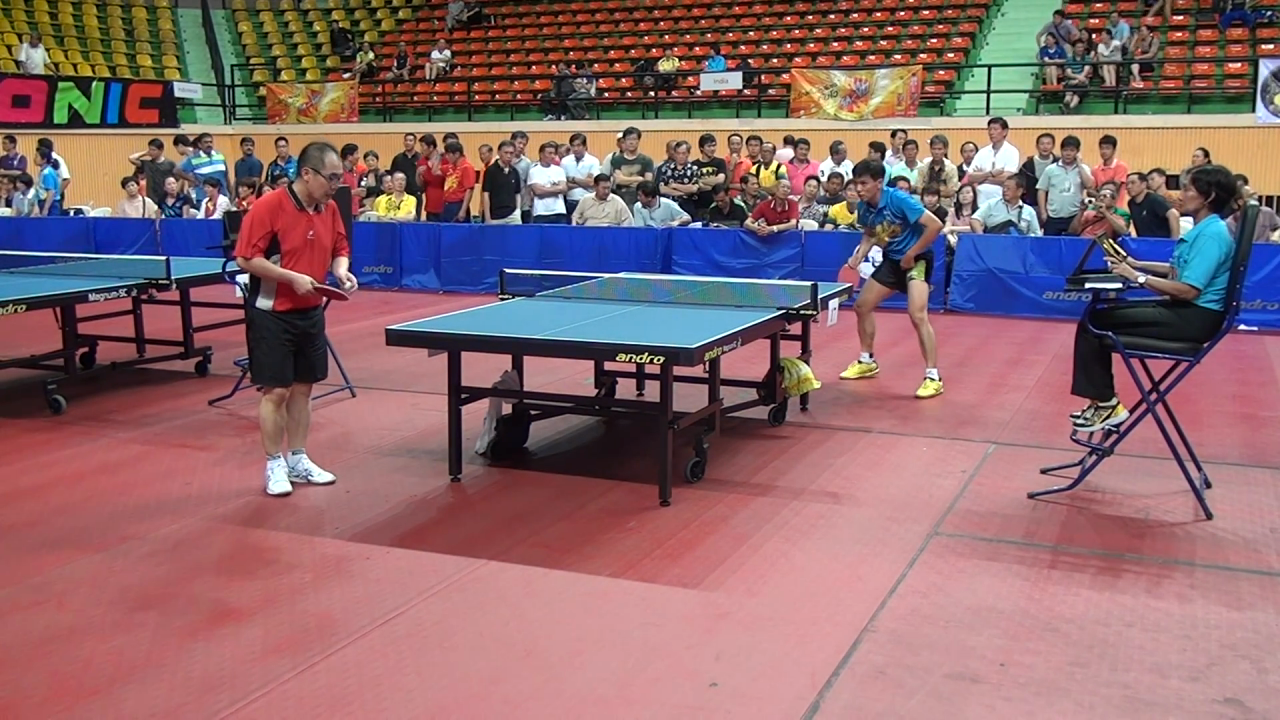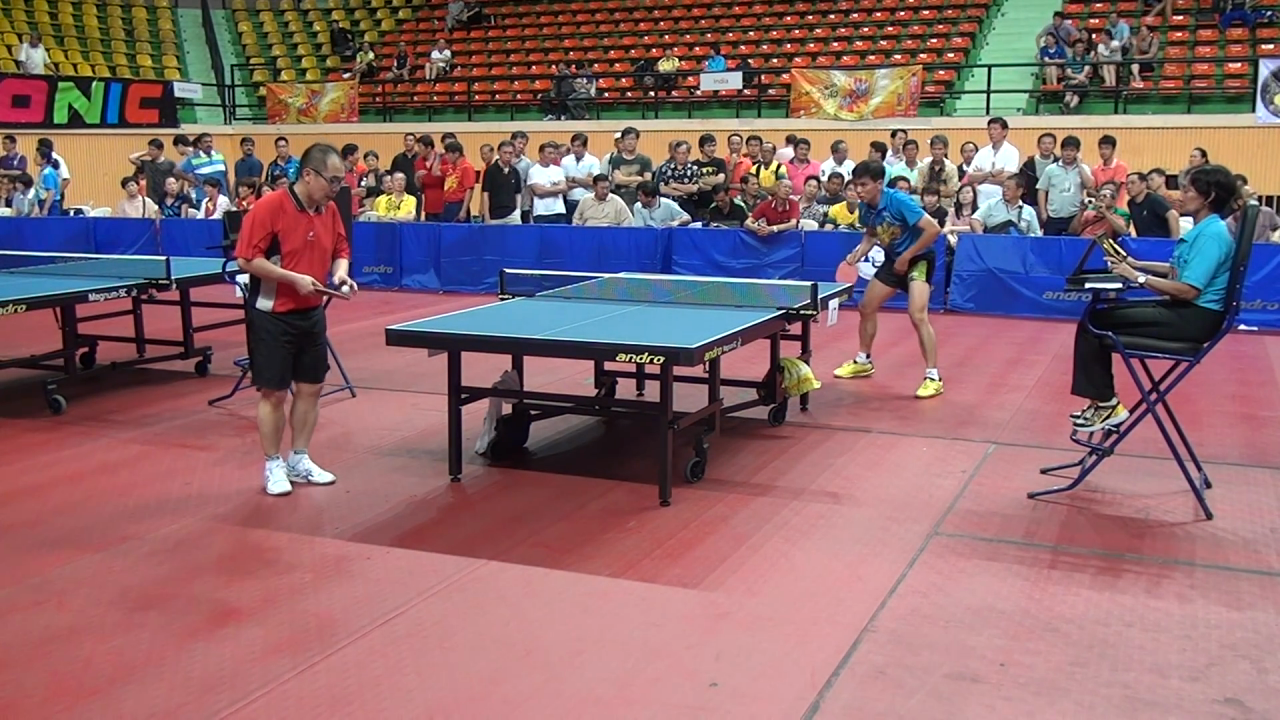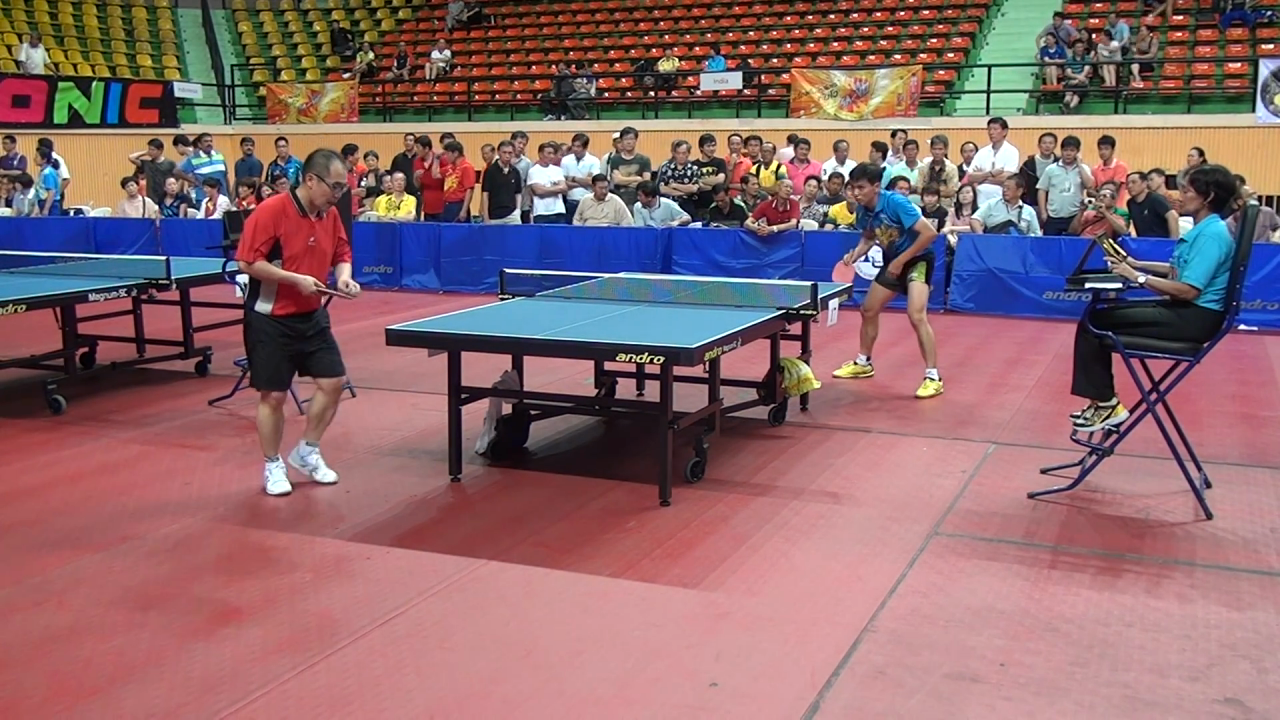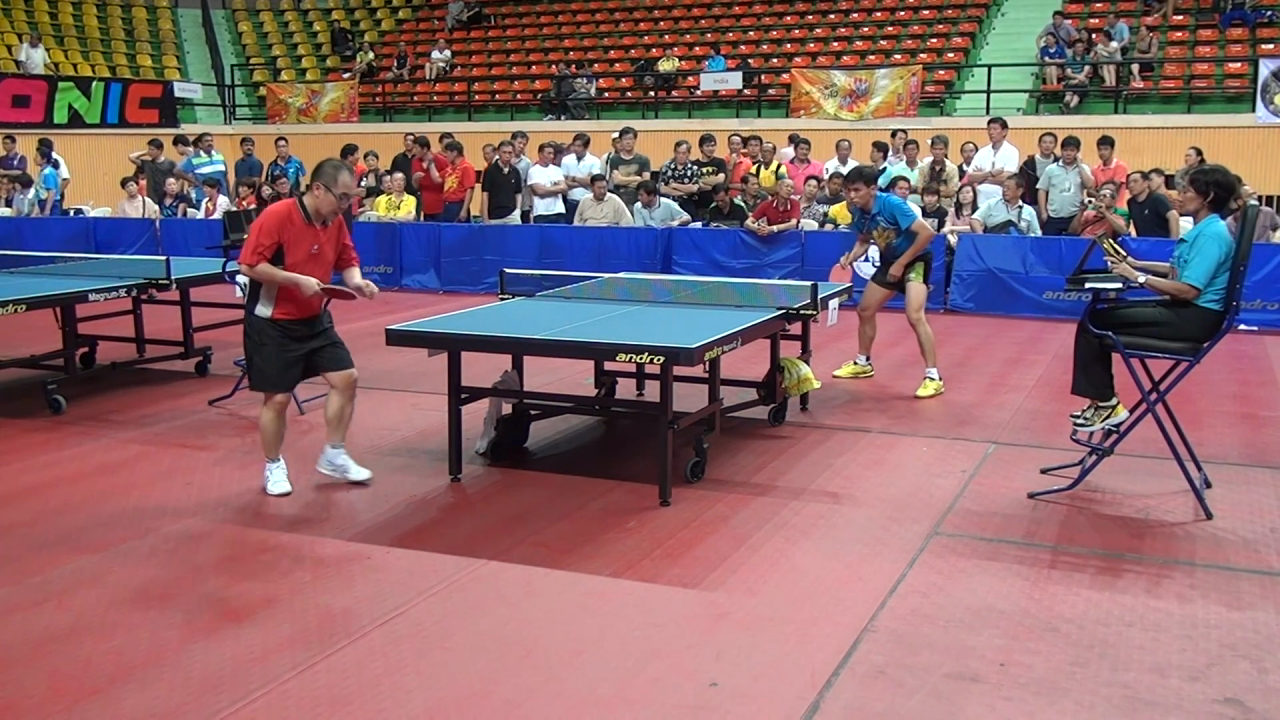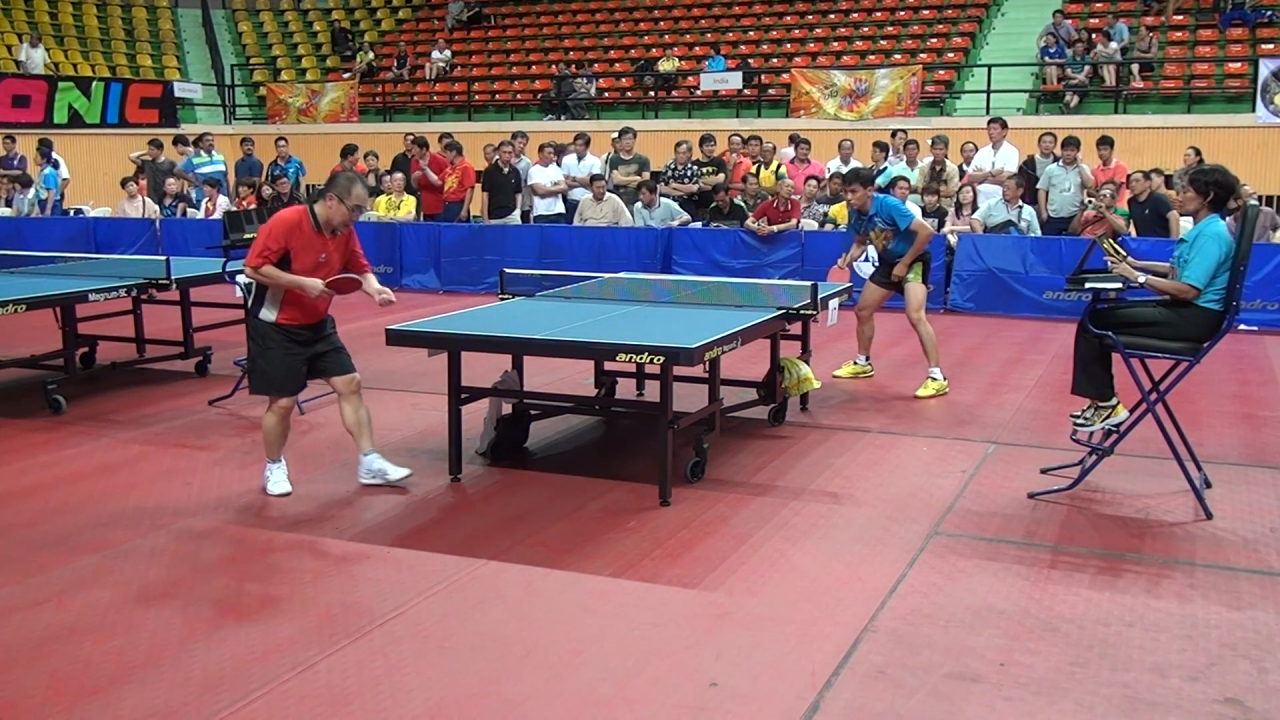
dt=0.1s
person 1, frame 1
left shoulder: (329, 209)
right shoulder: (269, 206)
left elbow: (339, 250)
right elbow: (245, 258)
left wrist: (342, 271)
right wrist: (292, 277)
left hip: (310, 314)
right hip: (272, 315)
left knee: (302, 390)
right knee: (276, 392)
left ankle: (297, 460)
right ankle: (274, 466)
person 1, frame 2
left shoulder: (330, 210)
right shoulder: (269, 207)
left elbow: (340, 250)
right elbow: (246, 259)
left wrist: (340, 272)
right wrist: (293, 278)
left hip: (311, 314)
right hip: (271, 316)
left knee: (310, 390)
right knee: (275, 394)
left ankle: (298, 459)
right ankle: (273, 466)
person 1, frame 3
left shoulder: (330, 215)
right shoulder: (271, 210)
left elbow: (342, 255)
right elbow: (247, 262)
left wrist: (344, 277)
right wrist: (296, 279)
left hip: (312, 316)
right hip: (271, 319)
left knee: (333, 383)
right knee: (274, 396)
left ankle: (306, 452)
right ankle: (273, 466)
person 1, frame 4
left shoulder: (336, 223)
right shoulder: (277, 216)
left elbow: (348, 262)
right elbow: (248, 265)
left wrist: (357, 281)
right wrist: (297, 280)
left hip: (314, 319)
right hip: (271, 323)
left knee: (346, 379)
right knee: (277, 399)
left ankle: (334, 455)
right ankle: (274, 466)
person 1, frame 5
left shoulder: (345, 232)
right shoulder: (286, 222)
left elbow: (360, 270)
right elbow: (253, 268)
left wrist: (376, 289)
right wrist: (303, 283)
left hip: (318, 324)
right hip: (277, 327)
left knee: (350, 386)
right knee: (282, 402)
left ankle: (369, 463)
right ankle: (274, 467)
person 2, frame 1
left shoulder: (1212, 234)
right shoulder: (1203, 230)
left elbow: (1188, 290)
left wrist: (1138, 277)
right wrist: (1137, 264)
left hip: (1194, 318)
right hip: (1183, 311)
left knee: (1094, 321)
right knee: (1097, 316)
left ankle: (1106, 403)
right ankle: (1104, 400)
person 2, frame 2
left shoulder: (1212, 234)
right shoulder: (1203, 229)
left elbow: (1188, 290)
left wrist: (1138, 277)
right wrist: (1138, 264)
left hip: (1194, 318)
right hip: (1183, 311)
left knee: (1094, 321)
right knee: (1098, 315)
left ankle: (1106, 403)
right ankle: (1104, 401)
person 2, frame 3
left shoulder: (1212, 234)
right shoulder: (1203, 230)
left elbow: (1188, 290)
left wrist: (1138, 277)
right wrist: (1137, 264)
left hip: (1194, 318)
right hip: (1183, 311)
left knee: (1094, 321)
right knee: (1098, 316)
left ankle: (1106, 403)
right ankle: (1104, 401)
person 2, frame 4
left shoulder: (1212, 234)
right shoulder: (1204, 229)
left elbow: (1188, 290)
left wrist: (1138, 277)
right wrist: (1138, 264)
left hip: (1194, 318)
right hip: (1183, 310)
left knee: (1094, 321)
right knee: (1098, 316)
left ankle: (1106, 403)
right ankle: (1104, 401)
person 2, frame 5
left shoulder: (1212, 234)
right shoulder: (1204, 229)
left elbow: (1188, 290)
left wrist: (1138, 277)
right wrist: (1138, 264)
left hip: (1194, 318)
right hip: (1182, 311)
left knee: (1094, 321)
right knee: (1098, 316)
left ankle: (1106, 403)
right ankle: (1104, 400)
person 3, frame 1
left shoulder: (899, 199)
right shoulder: (864, 207)
left elbow: (935, 225)
left wrist: (912, 253)
right wrist: (859, 256)
left hip: (916, 260)
right hip: (891, 260)
left knee: (917, 315)
right knee: (862, 306)
left ankle: (933, 376)
right ankle: (867, 361)
person 3, frame 2
left shoulder: (899, 201)
right shoulder: (865, 208)
left elbow: (934, 229)
left wrist: (906, 257)
right wrist: (857, 254)
left hip: (919, 258)
right hip: (893, 260)
left knee: (917, 315)
right knee: (866, 308)
left ankle: (933, 377)
right ankle: (863, 361)
person 3, frame 3
left shoulder: (896, 203)
right shoulder: (863, 211)
left elbow: (929, 233)
left wrist: (901, 259)
right wrist: (854, 256)
left hip: (918, 260)
right hip: (892, 262)
left knee: (916, 316)
right knee: (868, 311)
left ankle: (933, 377)
right ankle: (863, 363)
person 3, frame 4
left shoulder: (892, 204)
right shoulder: (859, 213)
left elbow: (927, 232)
right elbow: (864, 241)
left wrist: (901, 263)
right wrist: (850, 258)
left hip: (914, 260)
right hip: (889, 262)
left knee: (915, 316)
right knee: (865, 311)
left ankle: (933, 376)
right ankle: (863, 363)
person 3, frame 5
left shoulder: (889, 205)
right shoulder: (855, 214)
left elbow: (926, 231)
right elbow: (860, 242)
left wrist: (904, 263)
right wrist: (848, 259)
left hip: (913, 261)
right hip: (888, 263)
left knee: (915, 316)
right knee: (862, 311)
left ankle: (936, 377)
right ankle: (862, 363)
